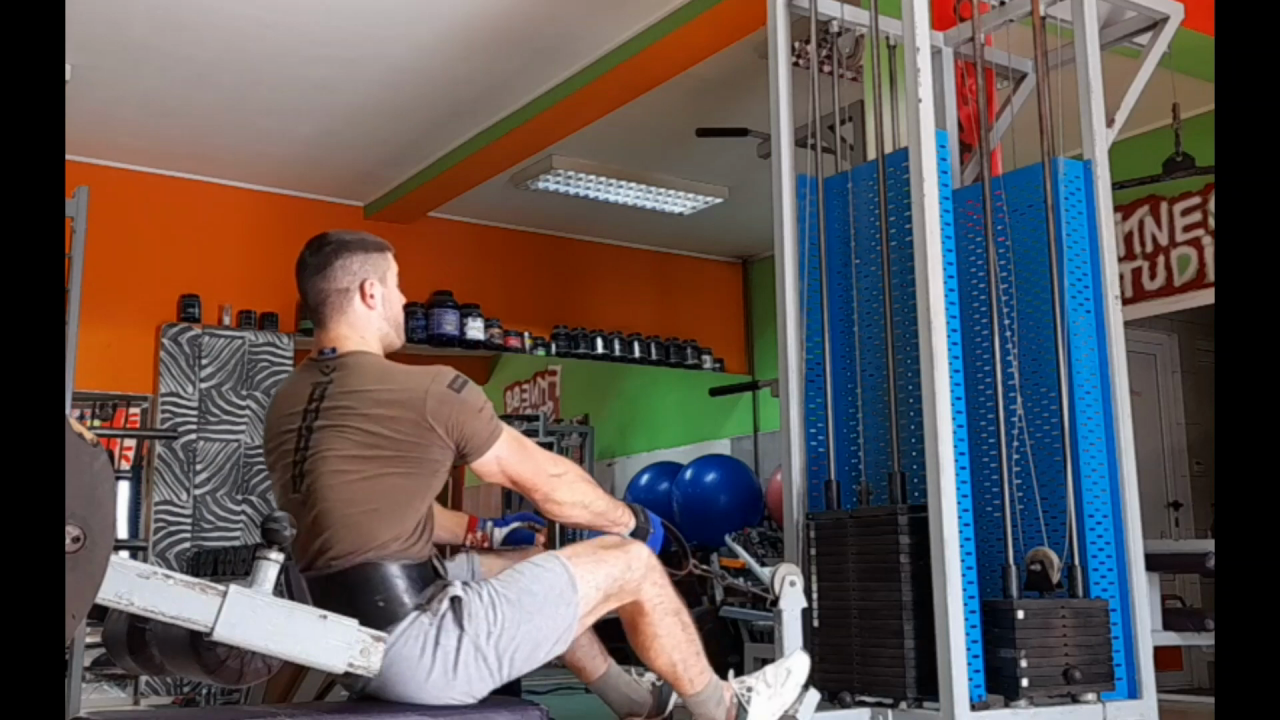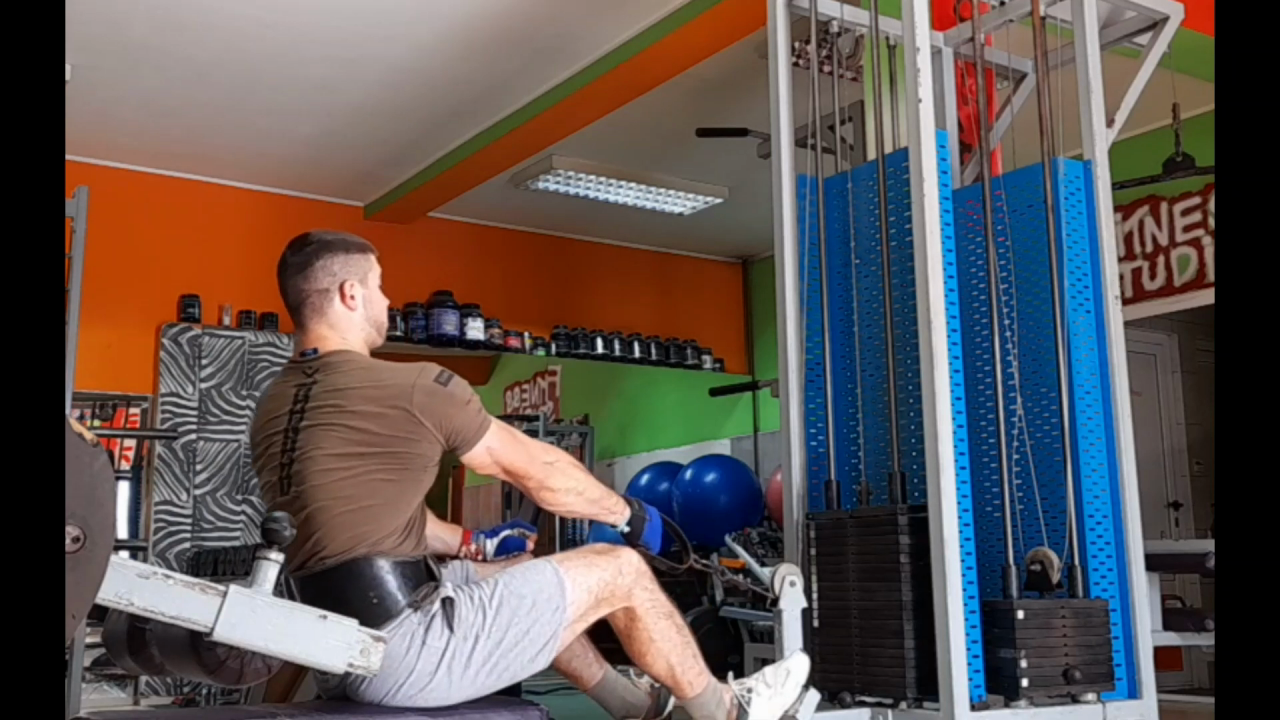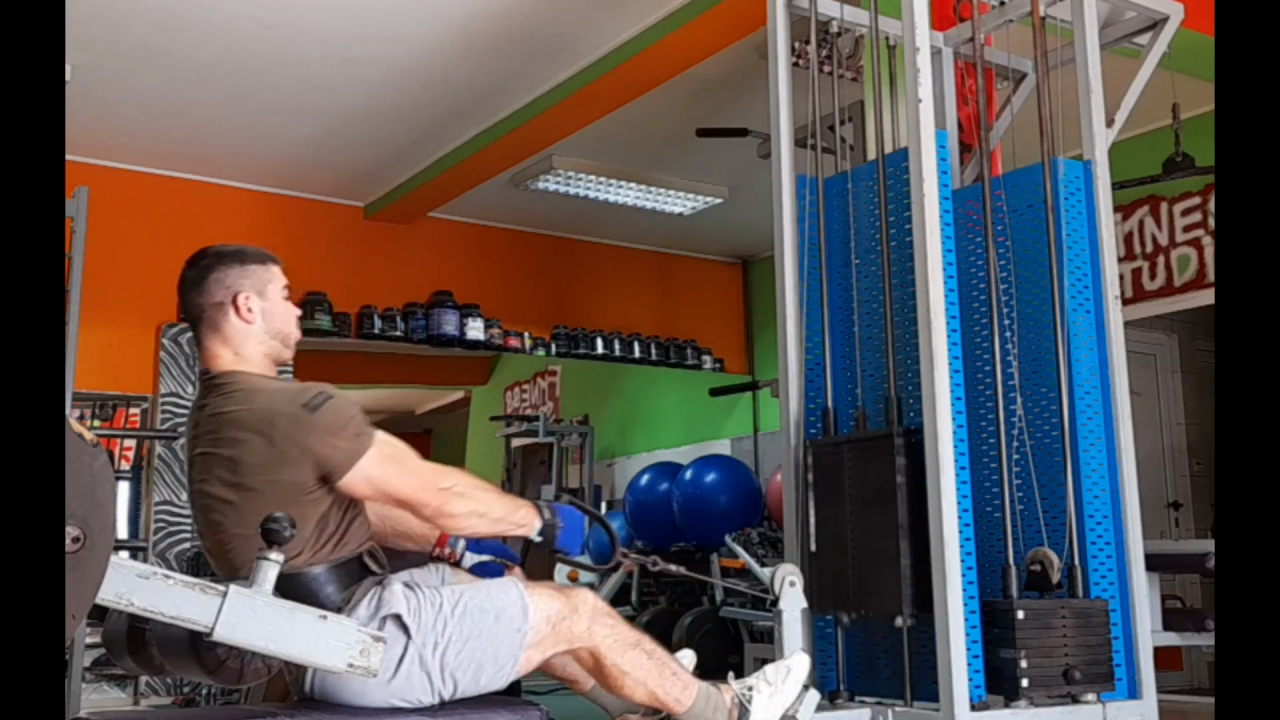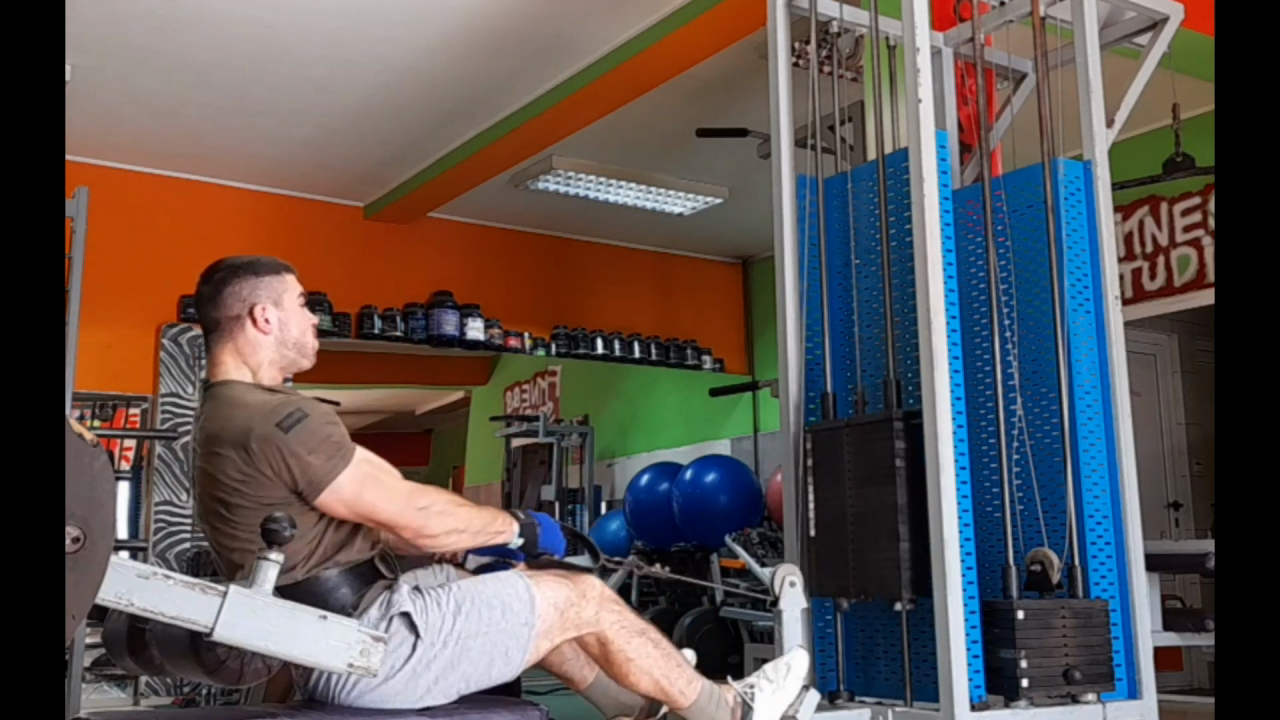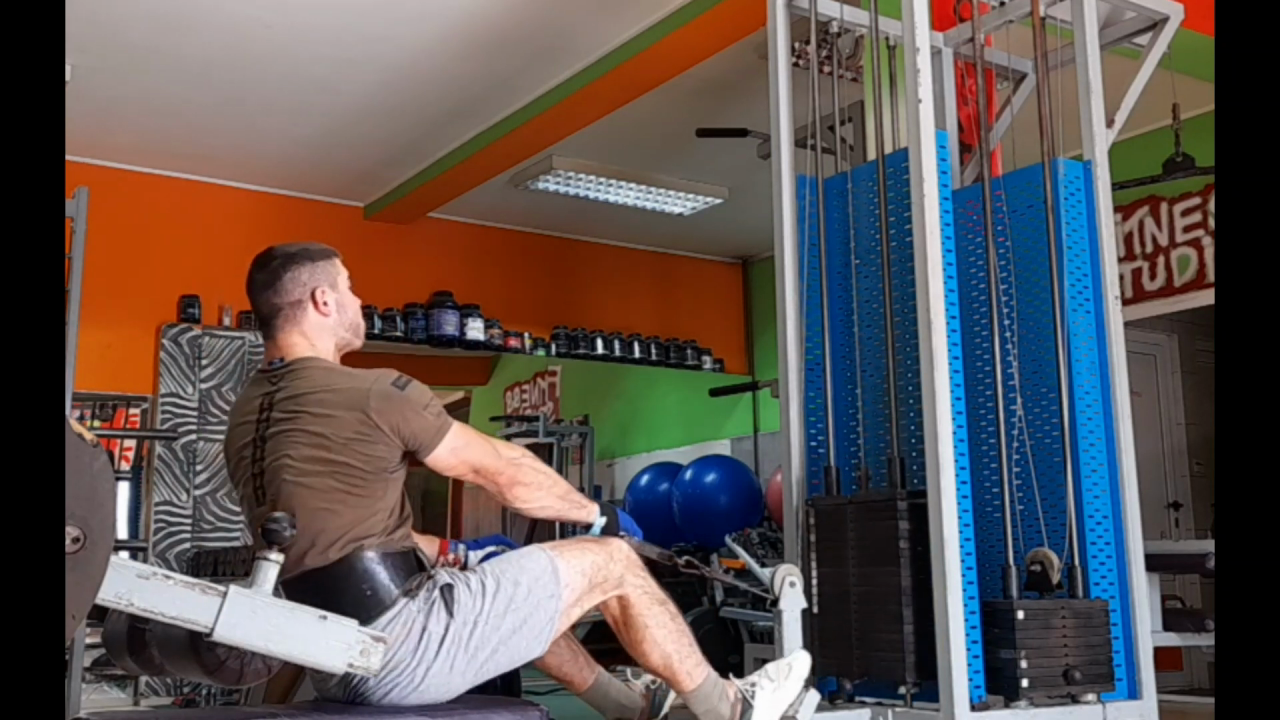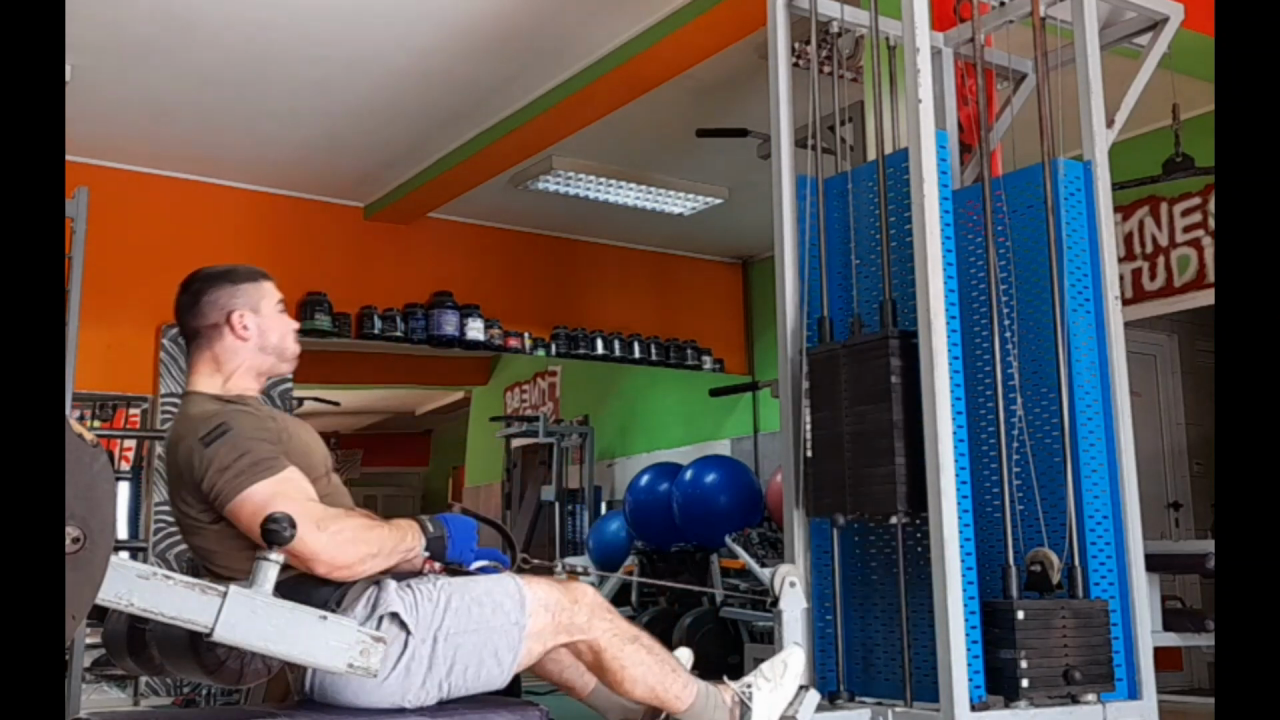
dt=0.7s
person 1, frame 1
left shoulder: (286, 405)
right shoulder: (428, 391)
right elbow: (546, 480)
left wrist: (478, 533)
right wrist: (632, 522)
right hip: (420, 647)
left knee: (525, 563)
right knee: (631, 563)
person 1, frame 2
left shoulder: (274, 408)
right shoulder: (413, 388)
right elbow: (538, 469)
left wrist: (468, 543)
right wrist: (629, 514)
right hip: (403, 648)
left knee: (519, 570)
right knee: (619, 570)
person 1, frame 3
left shoulder: (223, 411)
right shoulder: (294, 408)
right elbow: (432, 492)
left wrist: (453, 546)
right wrist: (540, 518)
left hip: (340, 620)
left knee: (505, 584)
right knee: (576, 613)
person 1, frame 4
left shoulder: (236, 412)
right shoulder: (273, 421)
left elbow: (376, 508)
right elbow: (415, 517)
left wrist: (483, 538)
right wrist: (517, 526)
left knee: (513, 584)
right knee: (583, 599)
person 1, frame 5
left shoulder: (248, 416)
right shoulder: (374, 394)
right elbow: (505, 472)
left wrist: (451, 552)
right wrist: (600, 515)
right hip: (398, 643)
left knee: (515, 584)
right knee: (611, 561)
person 1, frame 6
left shoulder: (240, 421)
right shoulder: (220, 433)
left elbow: (325, 529)
right elbow: (328, 550)
left wrist: (430, 545)
right wrist: (430, 534)
left knee: (513, 595)
right knee: (578, 608)
